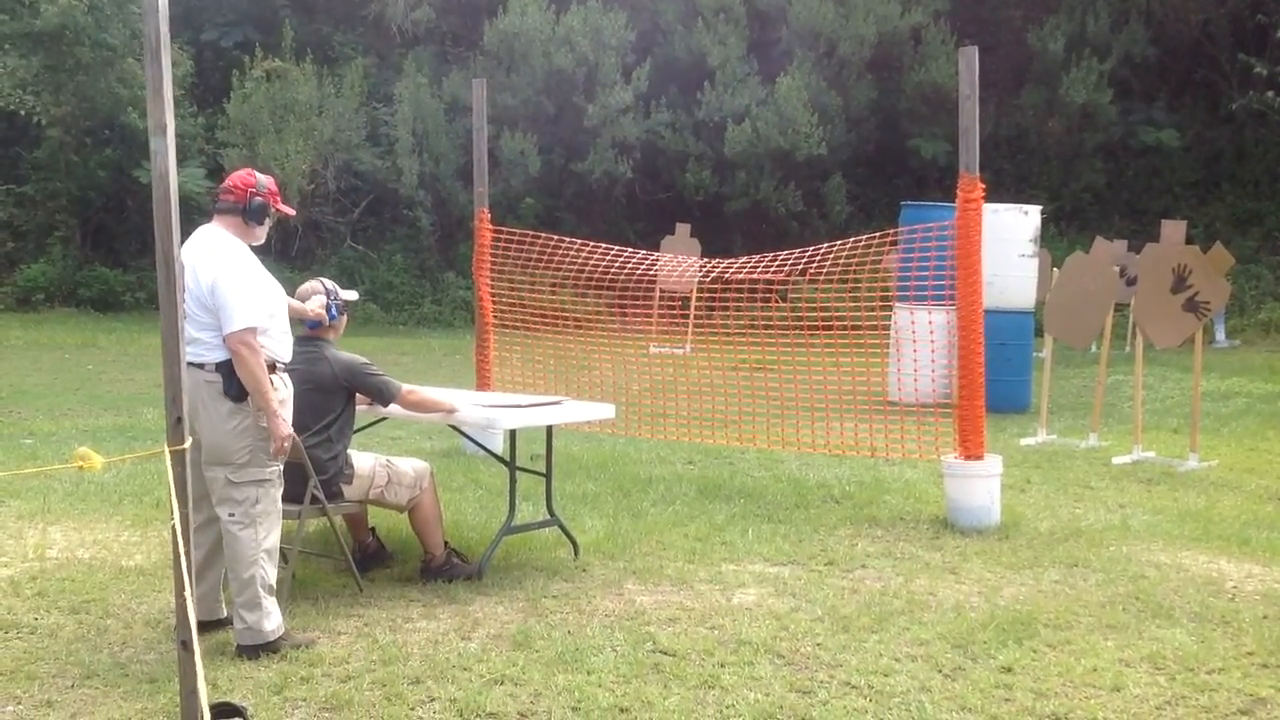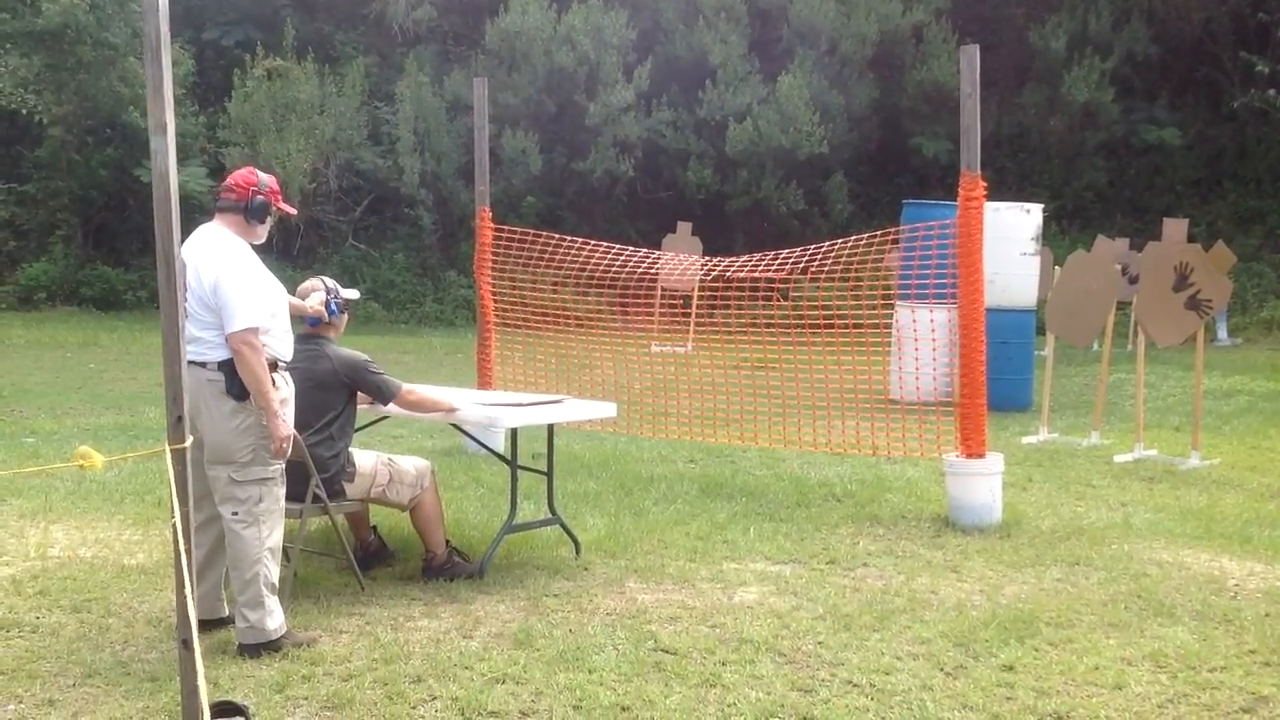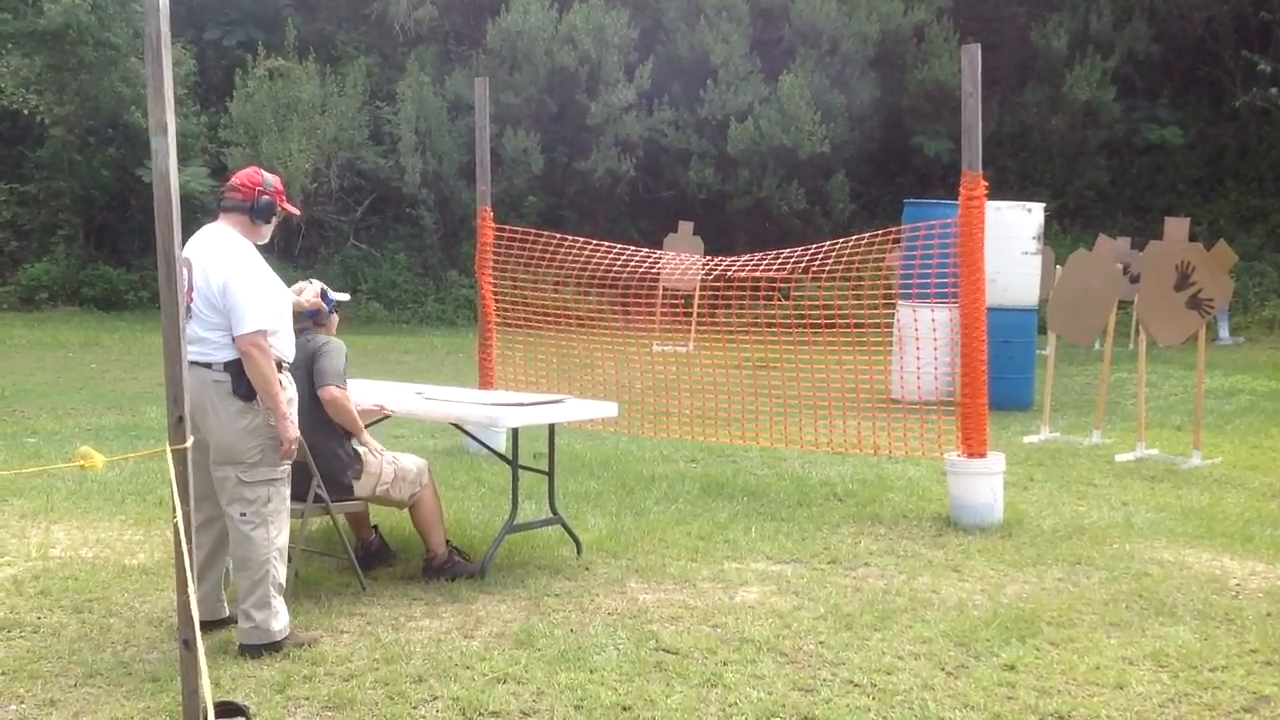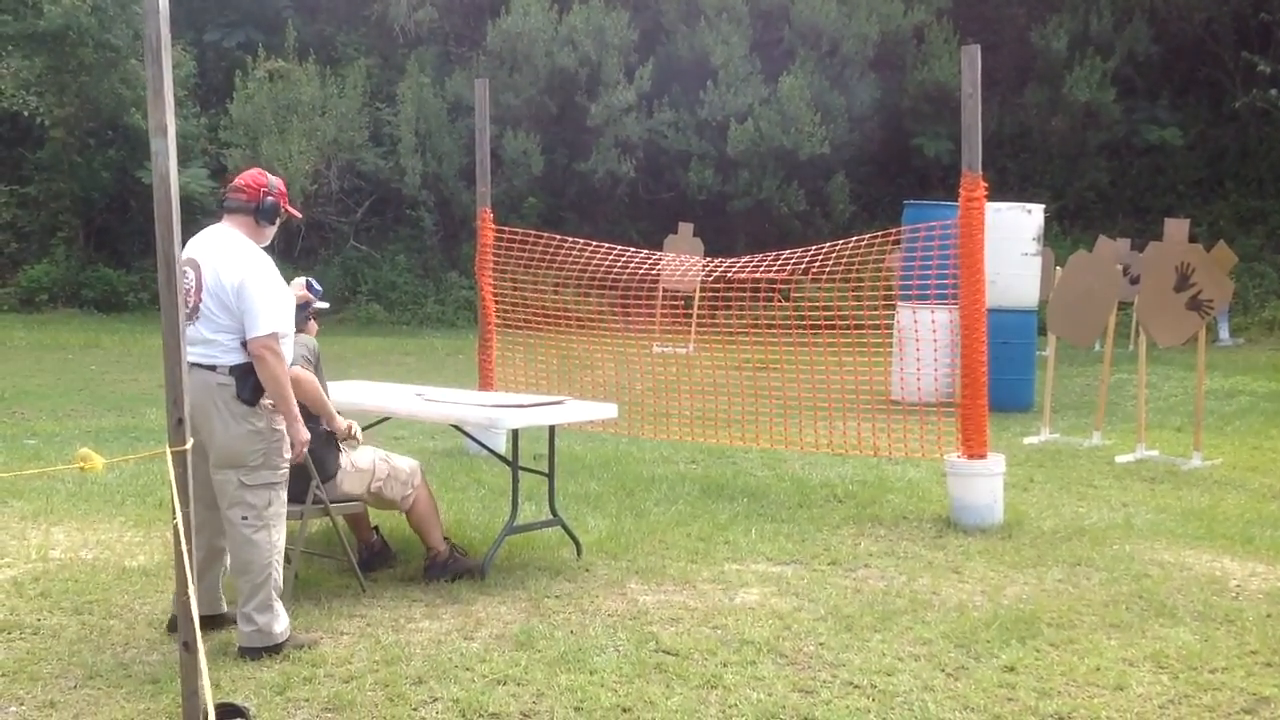
dt=0.2s
person 1, frame 1
left shoulder: (201, 243)
right shoulder: (230, 259)
right elbow: (243, 345)
left wrist: (301, 309)
right wrist: (273, 414)
left hip: (202, 383)
right hip: (236, 392)
left knee: (208, 505)
right knee: (251, 512)
left ankle: (202, 609)
right ankle: (259, 631)
person 1, frame 2
left shoulder: (201, 241)
right shoulder: (233, 259)
right elbow: (245, 345)
left wrist: (301, 306)
right wrist: (273, 415)
left hip: (202, 382)
right hip: (237, 391)
left knee: (208, 504)
right knee: (253, 511)
left ankle: (204, 608)
right ankle: (261, 630)
person 1, frame 3
left shoulder: (202, 242)
right shoulder: (240, 260)
right elbow: (252, 347)
left wrist: (295, 300)
right wrist: (281, 416)
left hip: (201, 382)
right hip: (239, 392)
left knee: (207, 506)
right knee: (259, 512)
left ankle: (204, 609)
right ankle: (264, 630)
person 1, frame 4
left shoulder: (199, 244)
right shoulder: (251, 263)
right elbow: (264, 350)
left wrist: (281, 299)
right wrist: (294, 420)
left hip: (196, 383)
right hip: (238, 394)
left knee: (204, 507)
right knee: (256, 516)
left ankle: (198, 606)
right ankle: (263, 632)
person 2, frame 1
right shoulder: (344, 364)
right elbow: (408, 397)
left wrist: (364, 395)
right wrist: (450, 406)
left hip: (286, 477)
right hip: (323, 479)
left knee: (351, 464)
right knee: (419, 475)
left ankle: (366, 549)
right ankle: (438, 561)
person 2, frame 2
right shoulder: (344, 360)
right elbow: (407, 398)
left wrist: (363, 395)
right wrist: (450, 405)
left hip: (287, 475)
right hip: (324, 477)
left knee: (352, 461)
right knee: (420, 473)
left ankle: (368, 548)
right ankle: (439, 560)
person 2, frame 3
right shoulder: (327, 345)
right elbow: (332, 396)
left wrist: (353, 421)
right wrist: (363, 433)
left hip: (288, 475)
right hip: (328, 474)
left knee: (354, 465)
right knee: (417, 471)
left ankle: (369, 547)
right ankle: (440, 559)
person 2, frame 4
right shoulder: (302, 343)
right elbow: (295, 377)
left wrist: (339, 426)
right wrist: (334, 419)
right hip: (318, 472)
left knee: (348, 458)
right knee: (408, 473)
left ankle: (370, 548)
right ankle: (441, 557)
